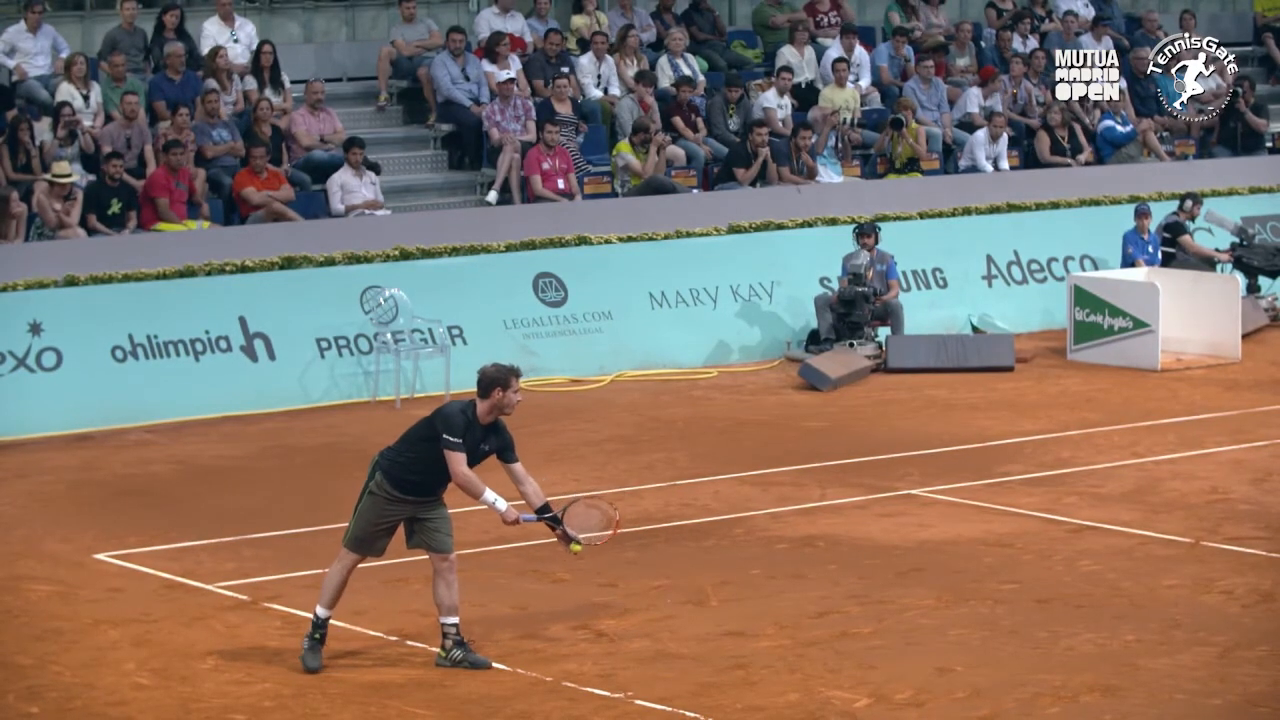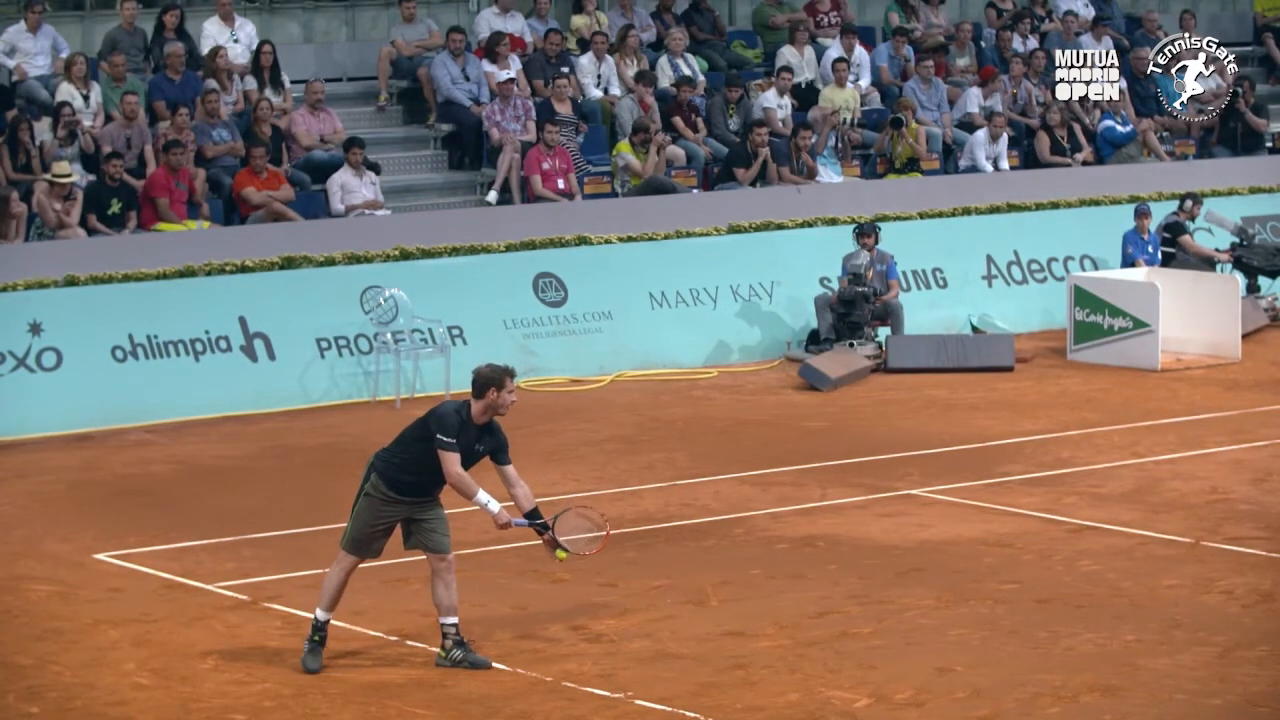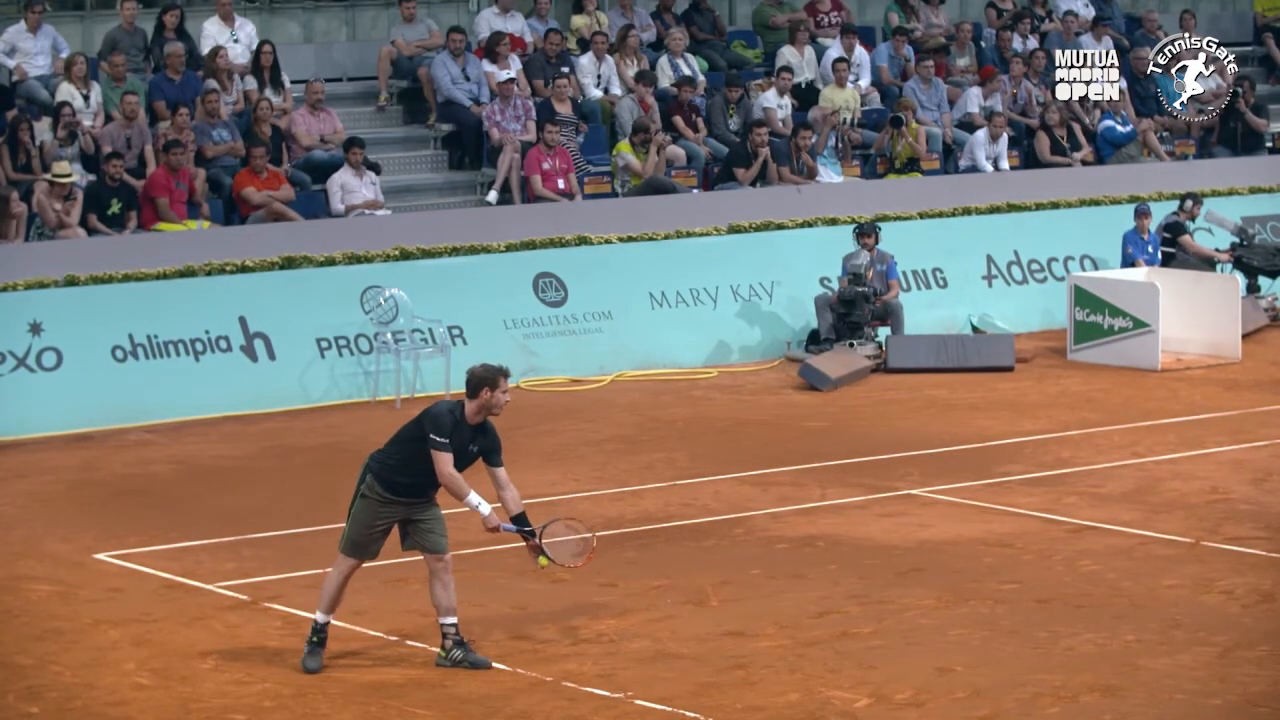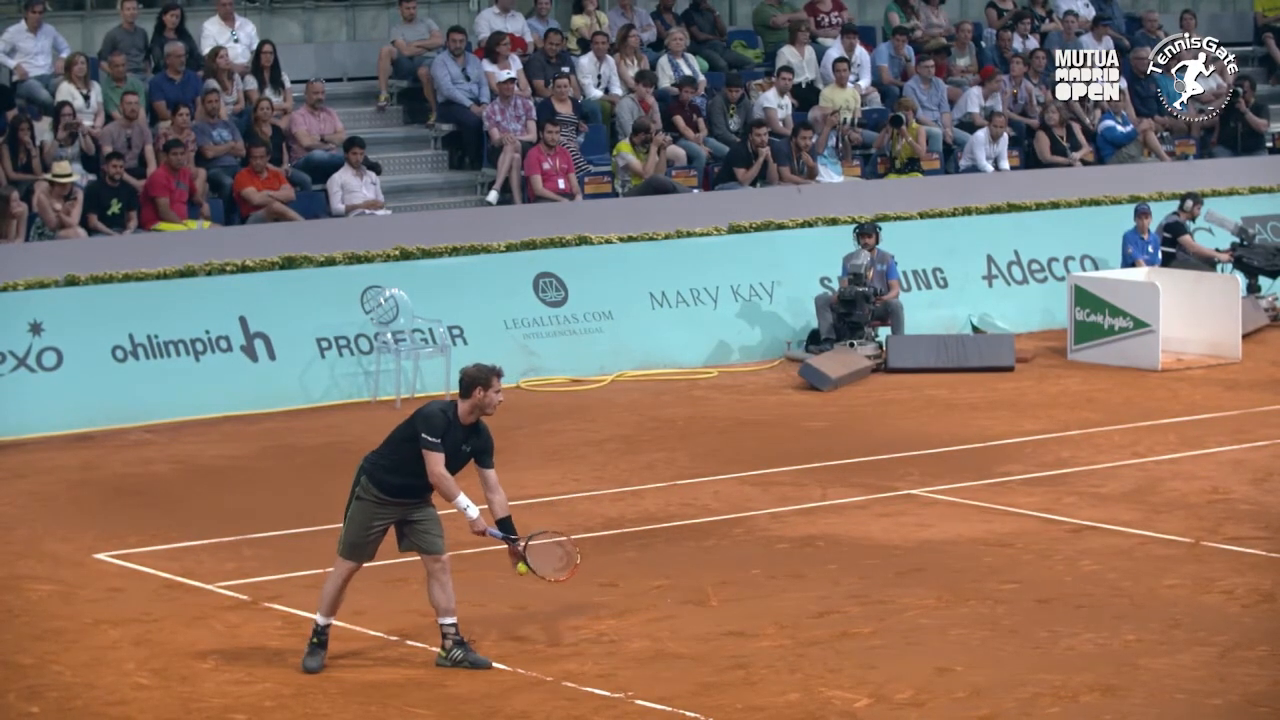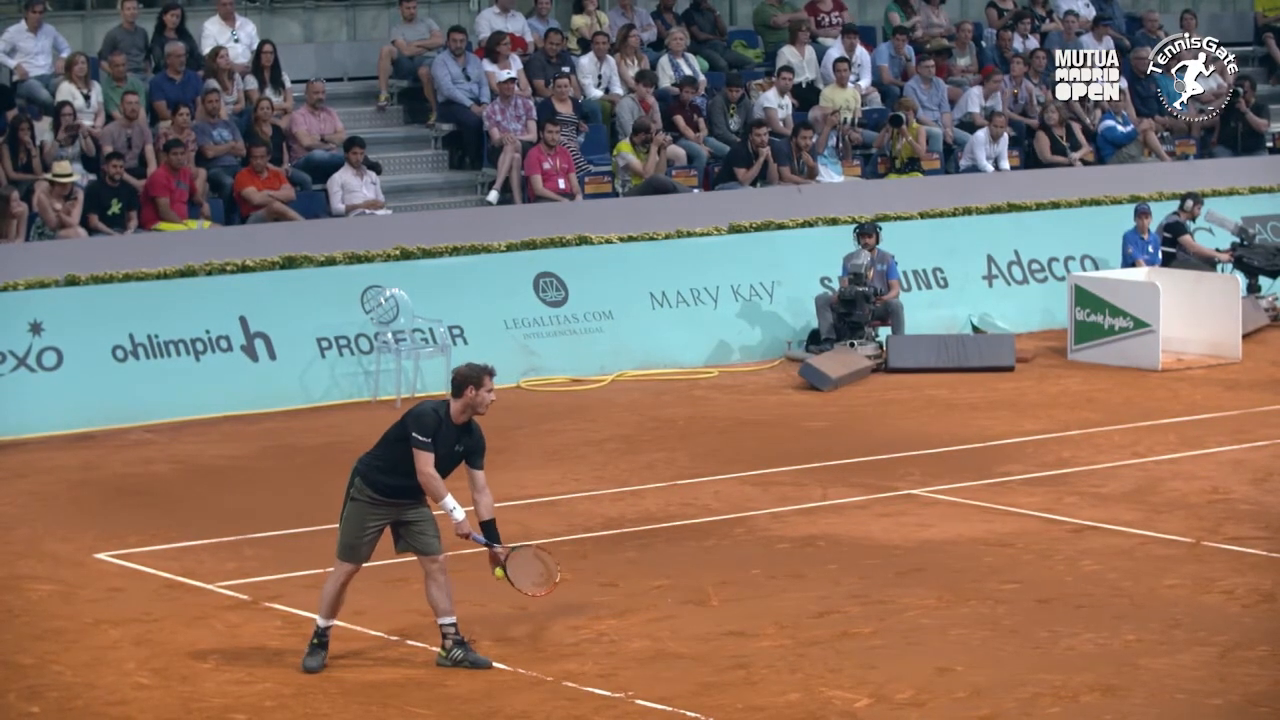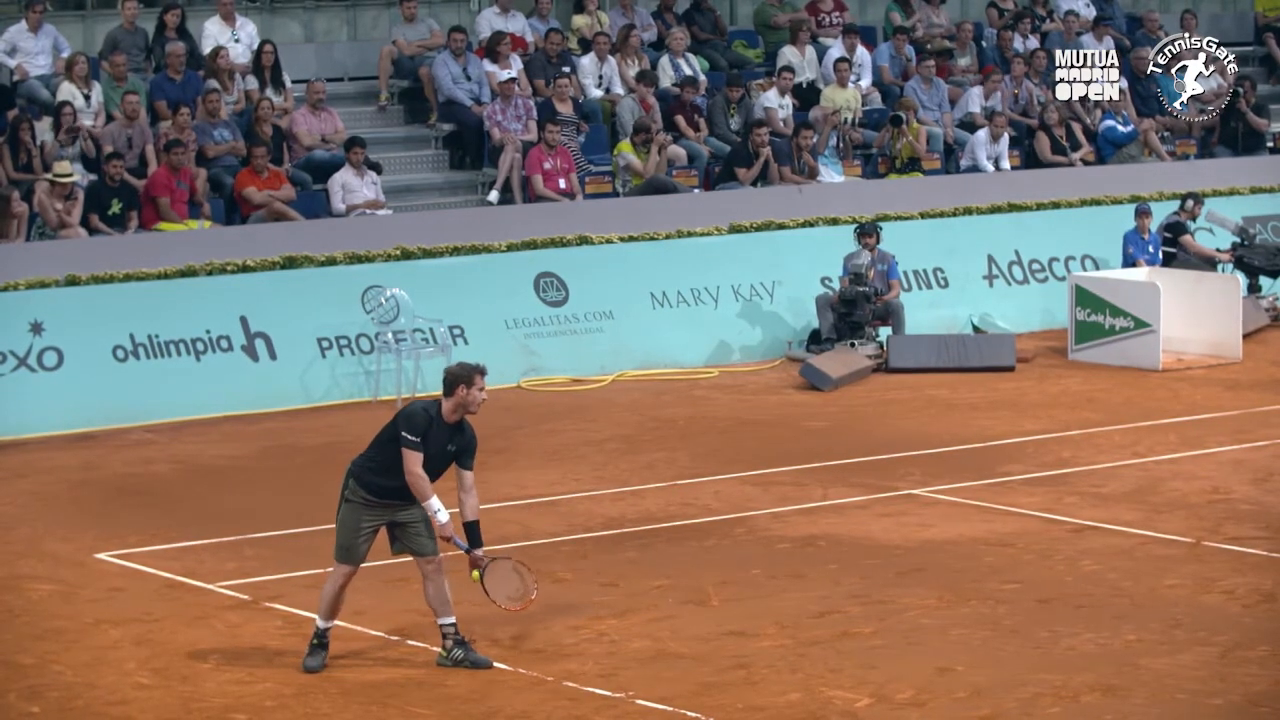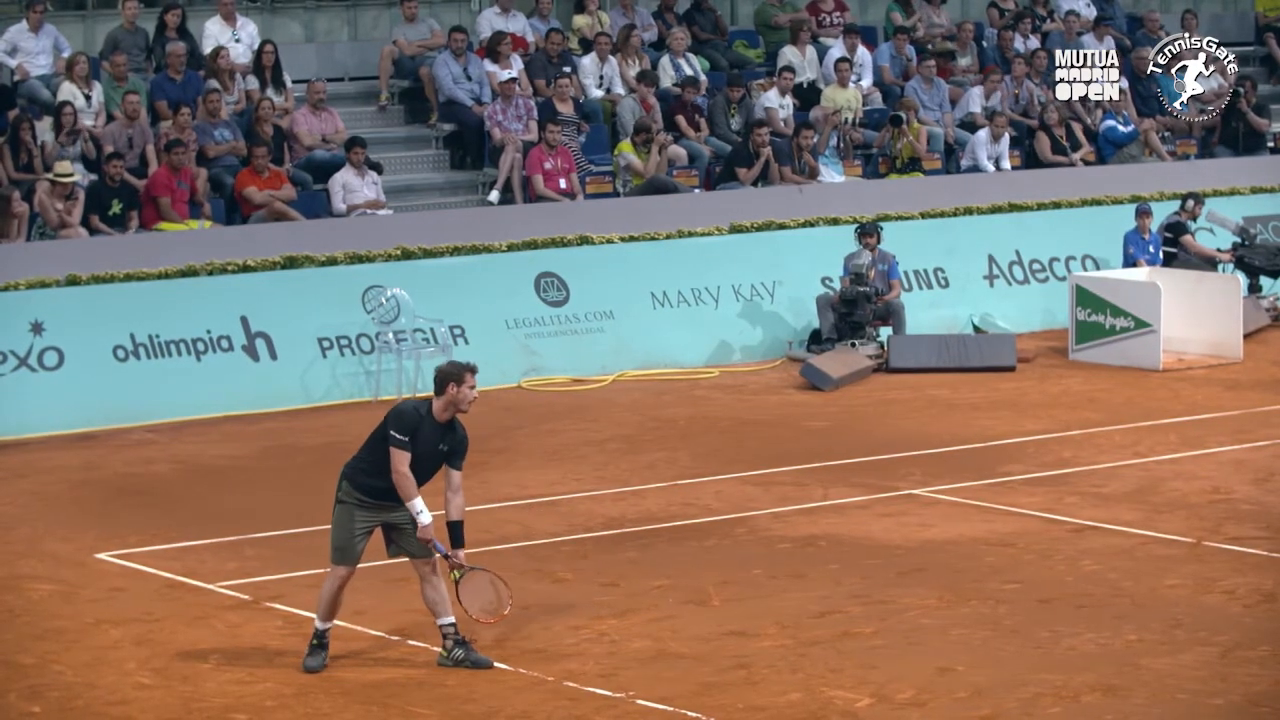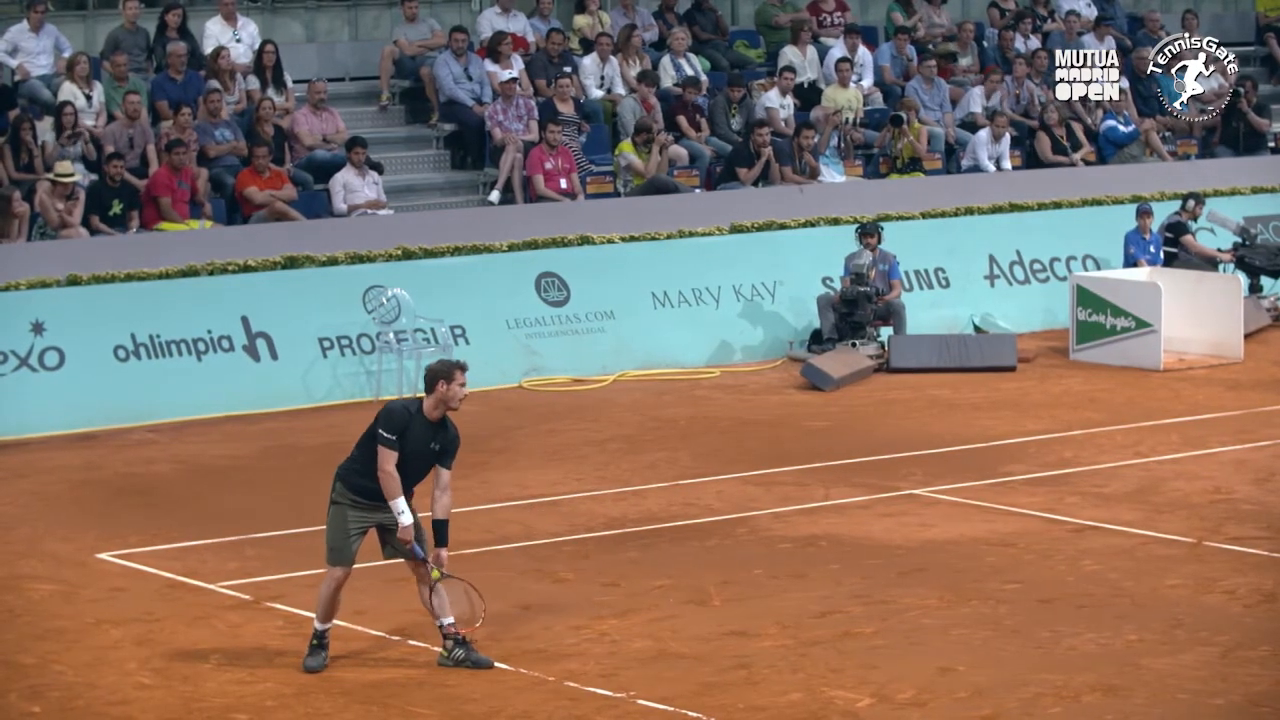
dt=0.2s
person 1, frame 1
left shoulder: (498, 434)
right shoulder: (454, 415)
left elbow: (525, 483)
right elbow: (460, 474)
left wrist: (555, 523)
right wrist: (501, 507)
left hip: (428, 496)
right hip: (388, 486)
left knee: (446, 561)
right knee: (350, 558)
left ankle: (451, 644)
right ankle: (316, 634)
person 1, frame 2
left shoulder: (493, 435)
right shoulder: (448, 415)
left elbow: (516, 486)
right elbow: (454, 474)
left wrist: (542, 528)
right wrist: (493, 508)
left hip: (424, 497)
right hip: (384, 488)
left knee: (444, 561)
right knee: (348, 560)
left ankle: (451, 645)
right ankle: (316, 637)
person 1, frame 3
left shoulder: (487, 435)
right shoulder: (442, 415)
left elbow: (505, 488)
right elbow: (446, 475)
left wrist: (528, 533)
right wrist: (484, 510)
left hip: (421, 498)
right hip: (380, 490)
left knee: (441, 561)
right knee: (348, 563)
left ankle: (451, 645)
right ankle: (316, 638)
person 1, frame 4
left shoulder: (480, 436)
right shoulder: (434, 415)
left elbow: (493, 490)
right elbow: (437, 475)
left wrist: (511, 537)
right wrist: (471, 513)
left hip: (416, 498)
right hip: (375, 491)
left knee: (439, 562)
right knee: (347, 566)
left ankle: (451, 645)
right ankle: (318, 639)
person 1, frame 5
left shoulder: (473, 436)
right shoulder: (426, 415)
left elbow: (481, 491)
right elbow: (425, 474)
left wrist: (493, 541)
right wrist: (457, 515)
left hip: (411, 499)
right hip: (369, 493)
left knee: (436, 563)
right knee: (346, 568)
left ankle: (452, 645)
right ankle: (319, 641)
person 1, frame 6
left shoulder: (465, 436)
right shoulder: (417, 415)
left elbow: (467, 492)
right elbow: (413, 472)
left wrist: (475, 544)
right wrist: (440, 517)
left hip: (407, 500)
right hip: (364, 495)
left knee: (433, 564)
right knee: (345, 570)
left ankle: (452, 644)
right ankle: (319, 641)
person 1, frame 7
left shoulder: (457, 436)
right shoulder: (407, 414)
left elbow: (454, 491)
right elbow: (399, 471)
left wrist: (457, 544)
right wrist: (423, 519)
left hip: (402, 501)
right hip: (358, 496)
left knee: (430, 565)
right knee: (342, 573)
left ankle: (453, 644)
right ankle: (319, 642)
person 1, frame 8
left shoulder: (449, 435)
right shoulder: (397, 413)
left elbow: (442, 490)
right elbow: (385, 470)
left wrist: (440, 543)
right wrist: (404, 520)
left hip: (396, 500)
right hip: (353, 497)
left knee: (427, 567)
right knee: (337, 574)
left ankle: (453, 644)
right ankle: (319, 642)
